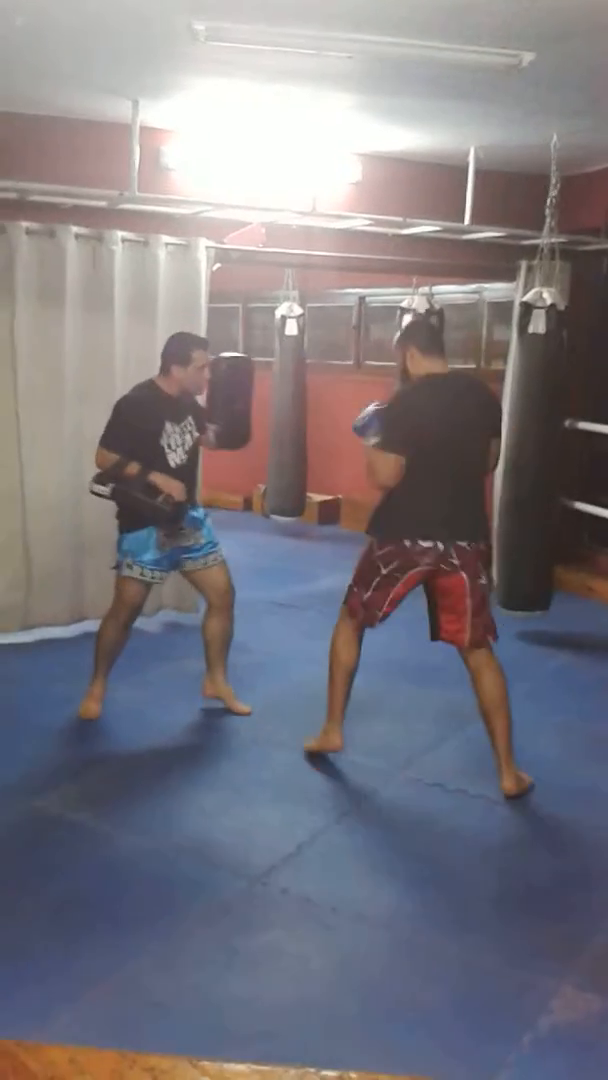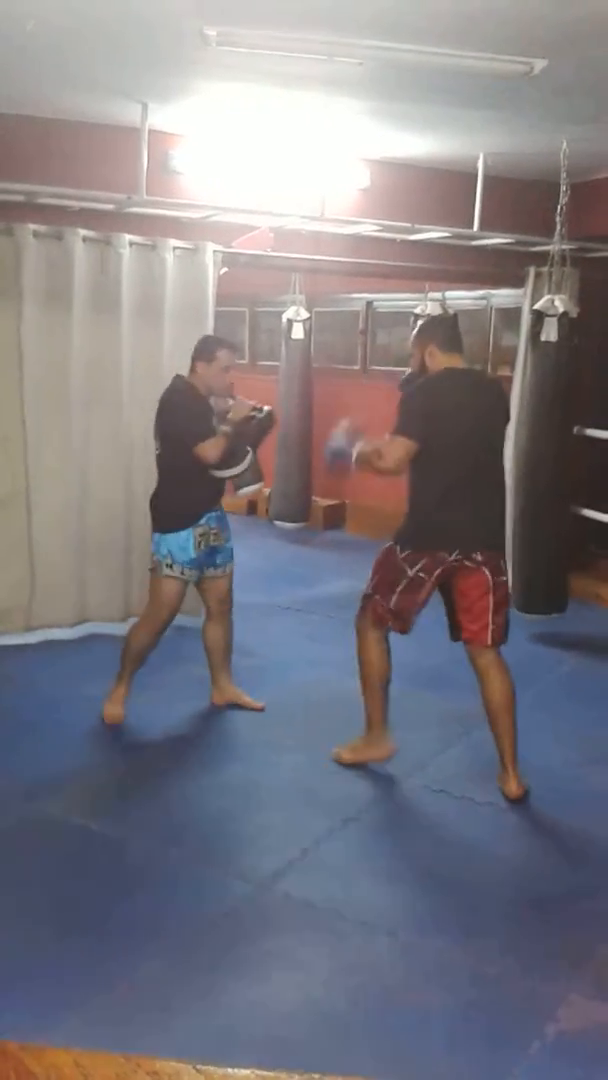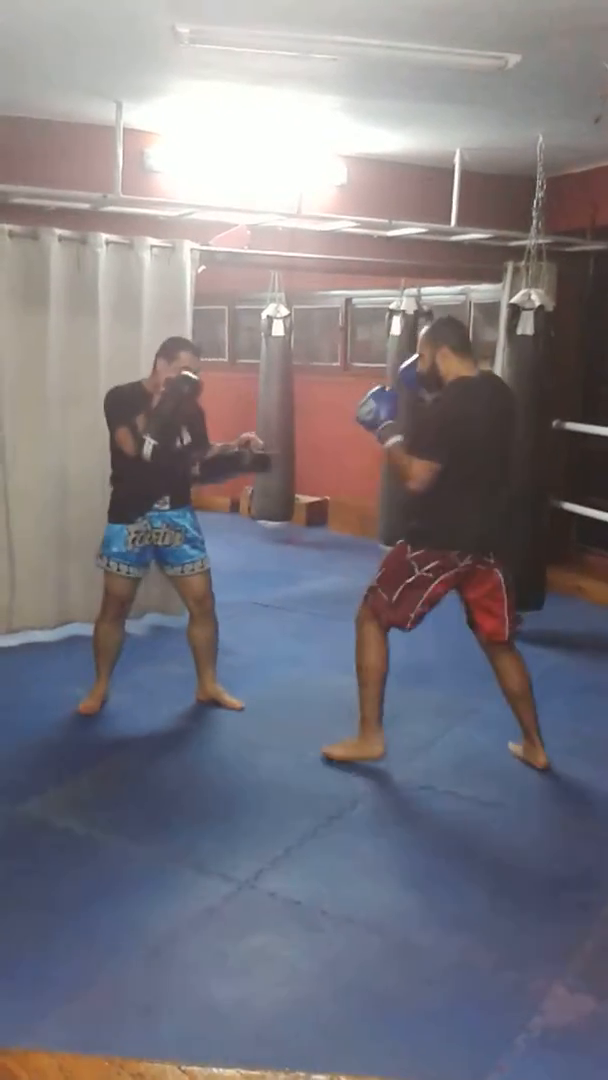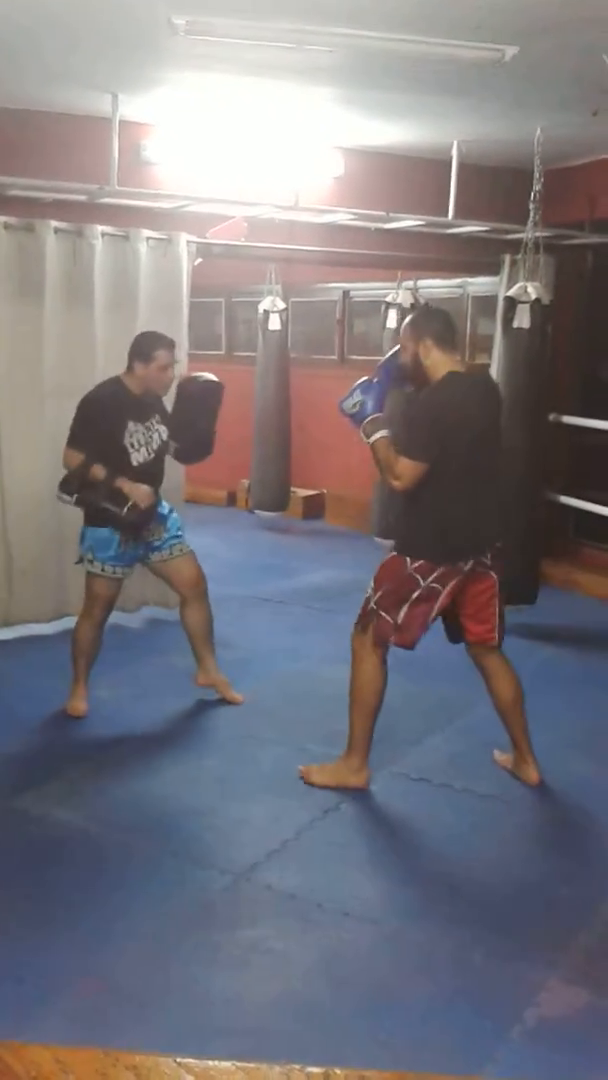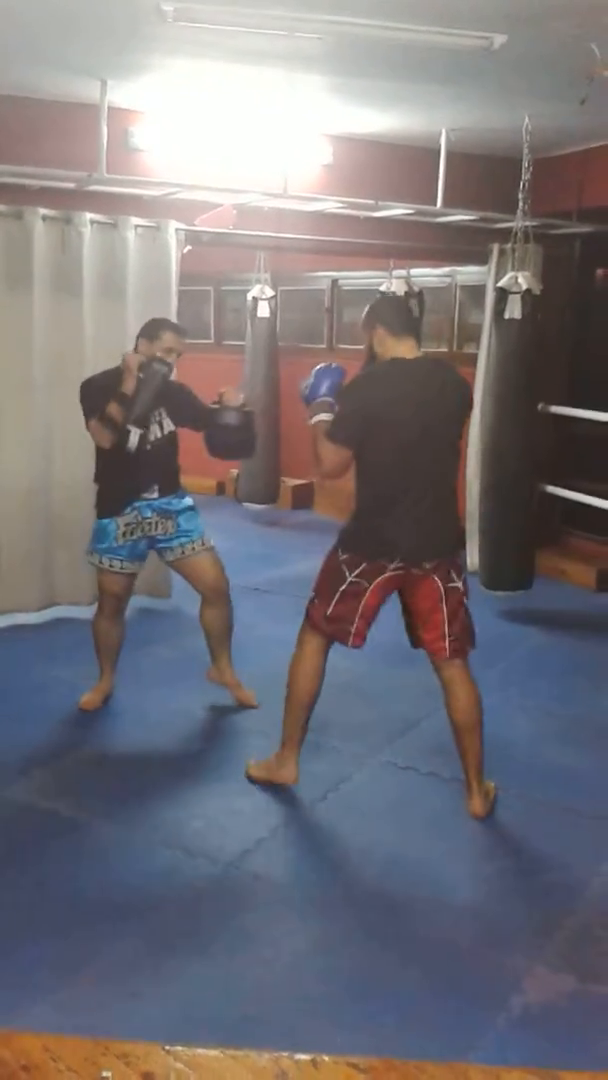
dt=1s
person 1, frame 1
left shoulder: (406, 402)
right shoulder: (483, 396)
left elbow: (385, 478)
left wrist: (374, 438)
left hip: (404, 538)
right hip: (464, 540)
left knee: (350, 621)
right knee: (478, 652)
left ankle: (332, 730)
right ankle: (508, 771)
person 1, frame 2
left shoulder: (425, 393)
right shoulder: (494, 392)
left elbow: (393, 460)
left wrist: (359, 453)
left hip: (428, 536)
right hip: (483, 538)
left knee: (371, 622)
right knee: (486, 653)
left ankle: (375, 737)
right ankle: (511, 773)
person 1, frame 3
left shoulder: (446, 407)
right shoulder: (497, 391)
left elbow: (416, 479)
left wrist: (385, 428)
left hip: (438, 541)
right hip: (488, 540)
left knee: (370, 619)
right knee: (500, 643)
left ankle: (369, 736)
right ankle: (533, 746)
person 1, frame 4
left shoulder: (433, 402)
right shoulder: (483, 388)
left elbow: (401, 476)
left wrist: (371, 422)
right wrist: (402, 401)
left hip: (431, 549)
right hip: (479, 545)
left knee: (367, 642)
right knee: (487, 651)
left ankle: (353, 765)
right ankle: (524, 760)
person 1, frame 5
left shoulder: (365, 387)
right shoulder: (454, 384)
left elbow: (330, 465)
left wrist: (320, 408)
left hip: (373, 543)
right hip: (436, 543)
left knee: (314, 636)
right knee: (452, 664)
left ankle: (285, 760)
right ankle: (476, 790)
person 2, frame 1
left shoulder: (186, 400)
right shoulder: (136, 405)
left elbow: (210, 437)
right elbow: (105, 459)
right wrist: (157, 478)
left hip: (189, 517)
right hip: (146, 523)
left knee: (222, 595)
right knee: (125, 609)
left ankle: (217, 682)
right ankle: (97, 687)
person 2, frame 2
left shoulder: (197, 400)
right shoulder: (180, 400)
right elbow: (209, 453)
left wrist: (233, 425)
right wrist: (232, 422)
left hip: (209, 516)
right hip: (180, 522)
left knee: (221, 605)
right knee: (162, 612)
left ankle: (223, 687)
right ankle: (119, 690)
person 2, frame 3
left shoulder: (188, 406)
right shoulder: (121, 398)
left elbow: (202, 455)
right elbow: (130, 445)
left wrist: (235, 446)
right wrist: (158, 403)
left hip: (177, 517)
right hip: (129, 520)
left knee: (202, 602)
right knee: (114, 607)
left ankle: (208, 685)
right ankle: (100, 687)
person 2, frame 4
left shoulder: (153, 400)
right shoulder: (101, 402)
left elbow: (167, 446)
right elbow: (73, 459)
right wrist: (123, 486)
left hip: (155, 513)
right hip: (111, 520)
left knee: (195, 587)
right knee: (97, 607)
left ankle: (209, 672)
right ankle: (79, 688)
person 2, frame 5
left shoulder: (173, 392)
right shoulder: (98, 387)
left elbow: (213, 425)
right elbow: (104, 438)
left wrist: (231, 407)
right wrist: (129, 385)
left hip: (171, 505)
right hip: (120, 512)
left knee: (216, 586)
right knee: (111, 602)
left ankle: (223, 668)
right ankle: (105, 681)
